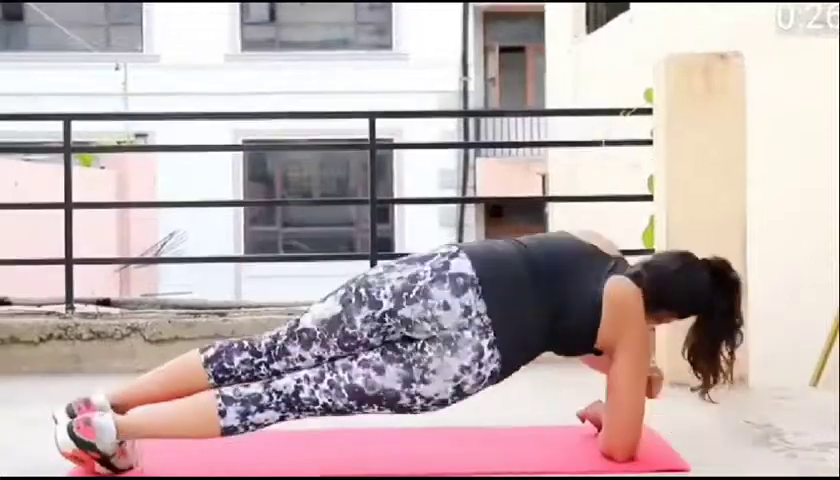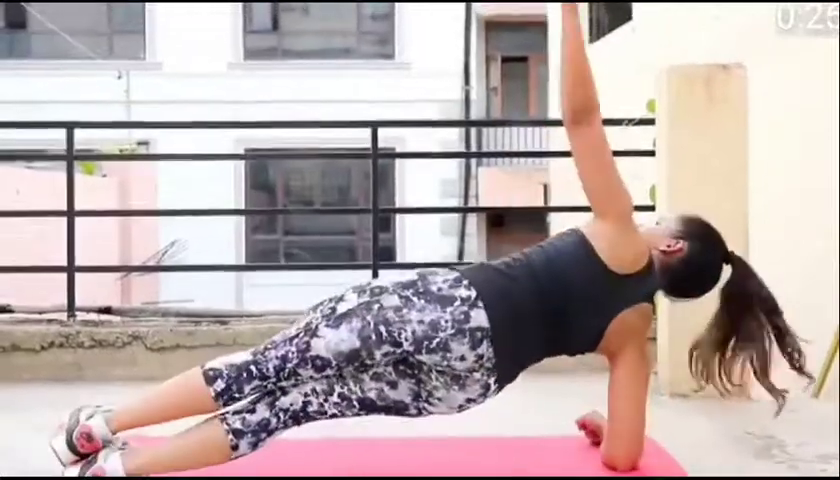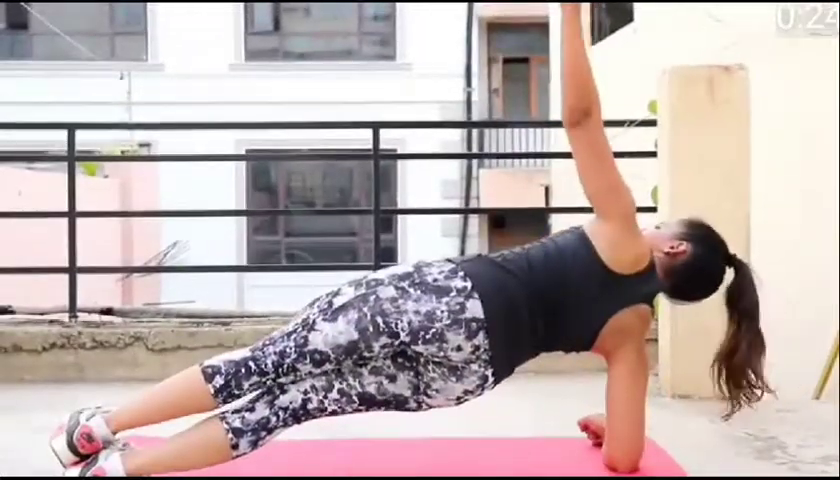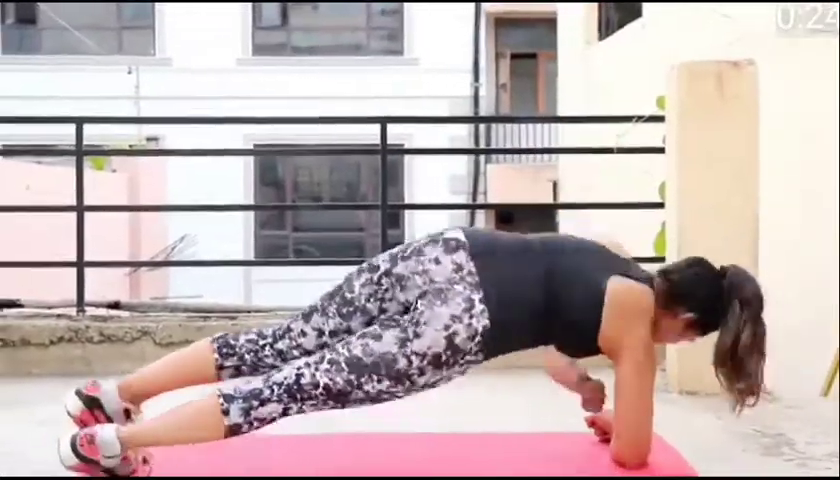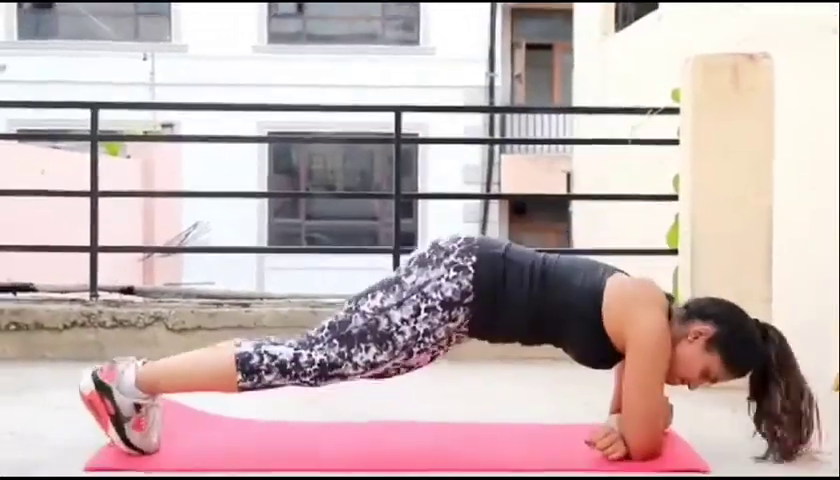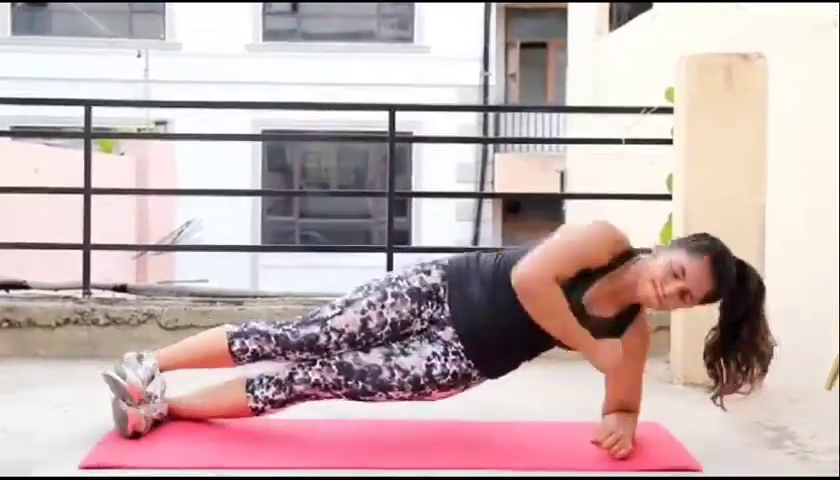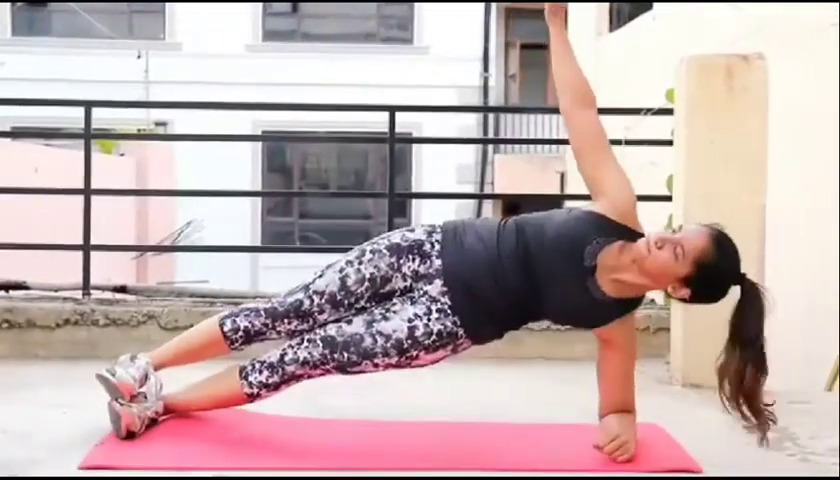
dt=0.5s
person 1, frame 1
left shoulder: (599, 248)
right shoulder: (633, 323)
left wrist: (628, 372)
right wrist: (602, 412)
left hip: (438, 271)
right hip: (467, 356)
left knee: (262, 359)
right knee: (288, 400)
left ankle: (100, 406)
person 1, frame 2
left shoulder: (623, 233)
right shoulder: (632, 332)
left elbow: (580, 115)
left hip: (436, 303)
right hip: (465, 373)
left knee: (262, 372)
right knee: (289, 406)
person 1, frame 3
left shoulder: (625, 233)
right shoulder: (630, 334)
left elbow: (582, 123)
left hip: (437, 297)
right hip: (461, 369)
left knee: (259, 368)
right knee: (288, 407)
person 1, frame 4
left shoulder: (609, 252)
right shoulder: (639, 329)
left wrist: (568, 370)
right wrist: (613, 422)
left hip: (443, 254)
right hip: (458, 317)
left knee: (275, 347)
right knee: (298, 386)
left ankle: (114, 394)
person 1, frame 5
left shoulder: (643, 316)
right shoulder: (650, 320)
left elbow: (627, 413)
right elbow: (644, 440)
left wrist: (626, 421)
right wrist: (659, 416)
left hip: (463, 284)
right hip: (458, 277)
left knee: (324, 359)
right knee: (315, 359)
left ankle: (143, 378)
right ankle: (131, 380)
person 1, frame 6
left shoulder: (634, 324)
right shoulder: (608, 240)
left elbow: (620, 399)
right elbow: (526, 275)
left wrist: (623, 422)
right wrist: (592, 344)
left hip: (467, 356)
right hip: (441, 289)
left knee: (324, 379)
right knee: (304, 339)
left ankle: (164, 402)
right ankle: (152, 365)
person 1, frame 7
left shoulder: (617, 319)
right shoulder: (618, 207)
left elbow: (618, 404)
right elbow: (579, 109)
left wrist: (621, 424)
left hip: (452, 318)
right hip: (433, 249)
left knee: (312, 356)
right knee: (288, 313)
left ankle: (155, 403)
right ankle: (145, 370)
